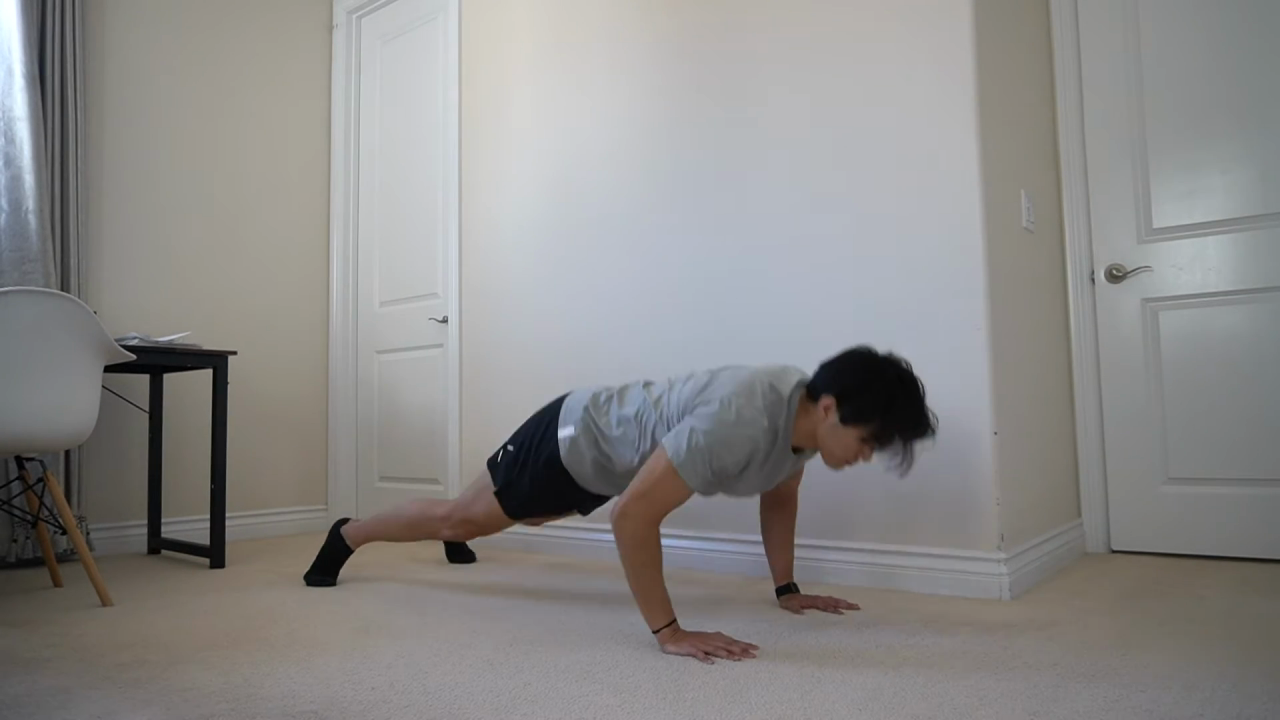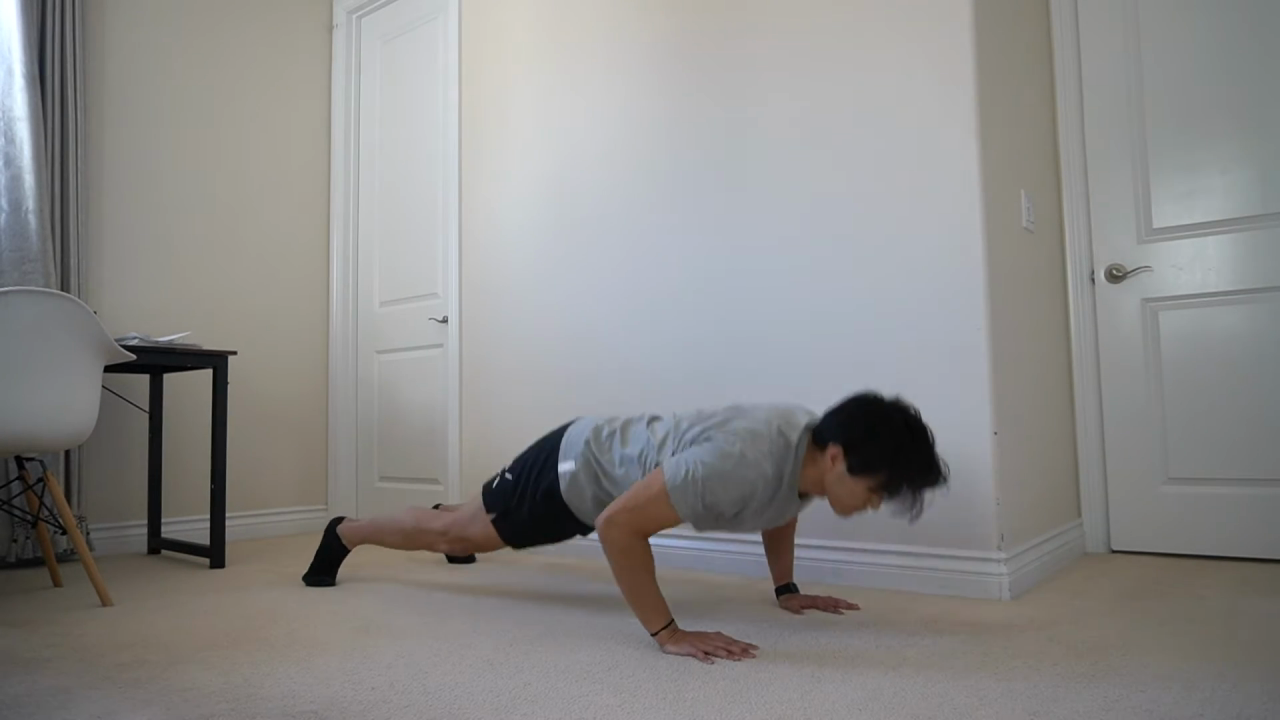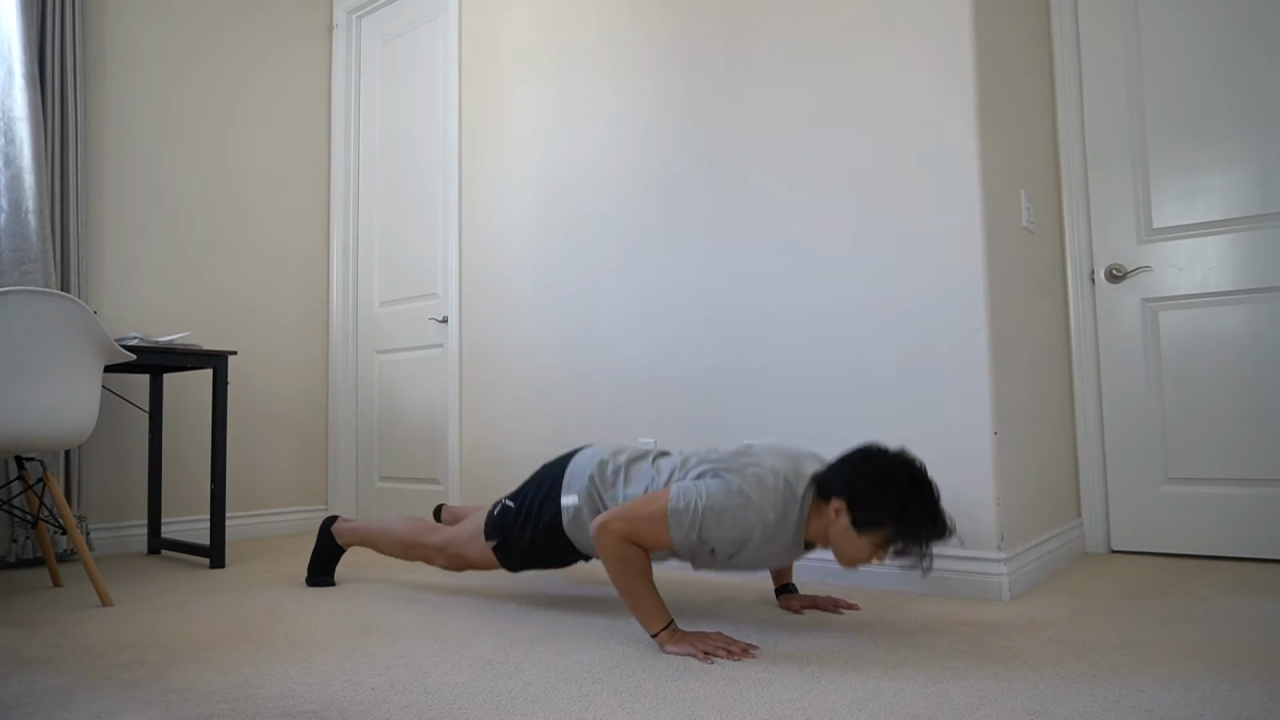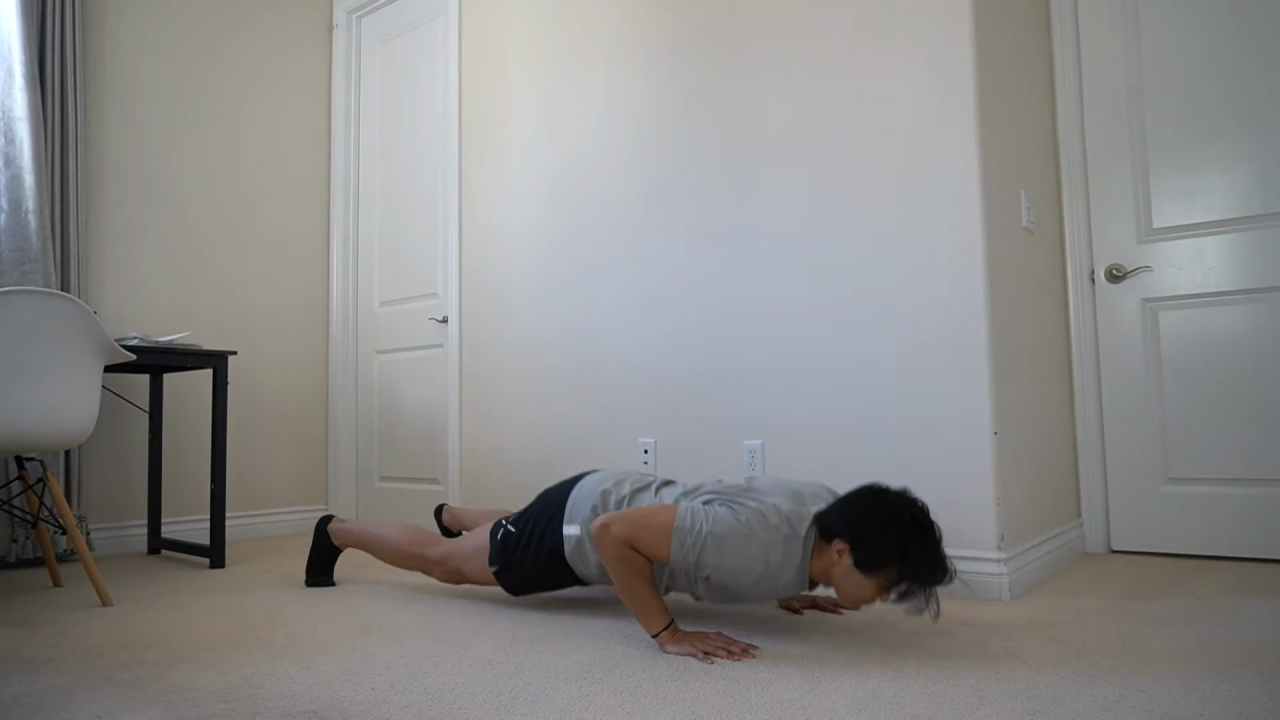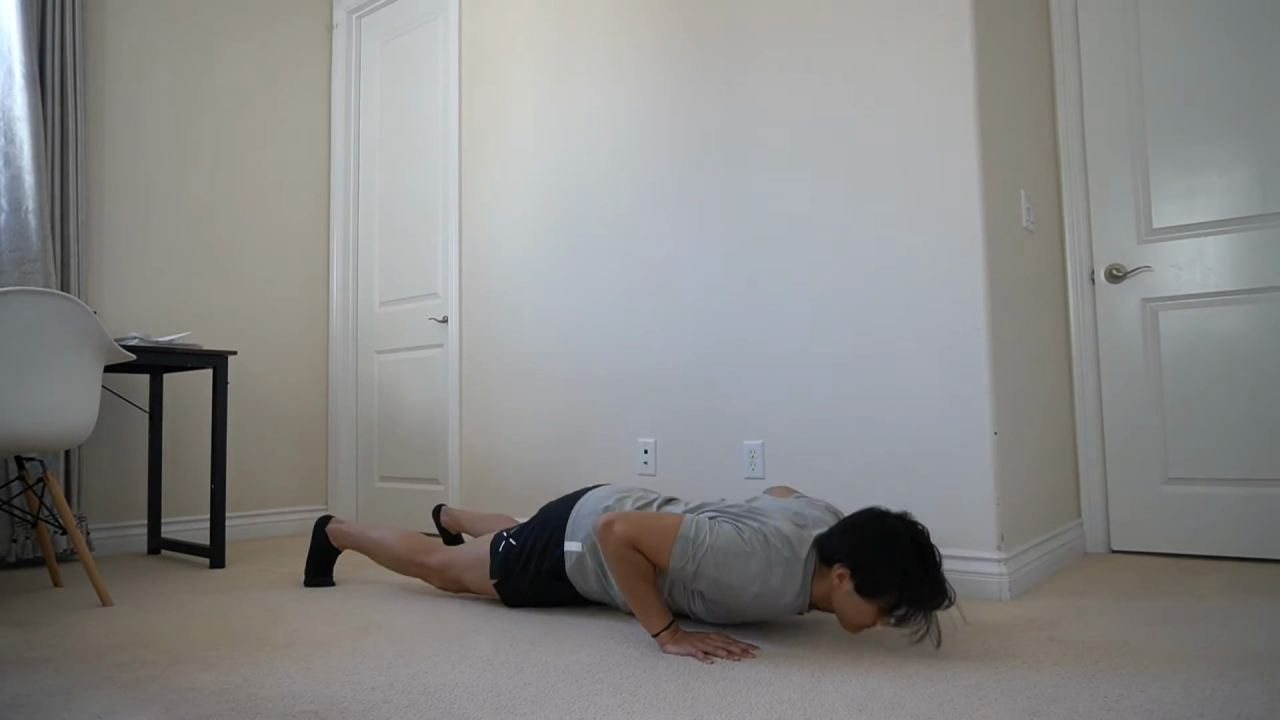
dt=0.1s
person 1, frame 1
left shoulder: (806, 409)
right shoulder: (743, 422)
left elbow: (777, 484)
right elbow: (630, 517)
left wrist: (786, 586)
right wrist: (666, 630)
left hip: (610, 446)
right hip: (576, 437)
left knee: (528, 516)
right knee: (463, 516)
left ankle: (455, 524)
right ankle: (347, 534)
person 1, frame 2
left shoulder: (812, 445)
right shoulder: (746, 462)
left elbow: (778, 506)
right elbow: (618, 527)
left wrist: (787, 589)
right wrist: (667, 632)
left hip: (609, 470)
right hip: (576, 468)
right knee: (457, 535)
left ankle: (447, 506)
right ankle: (344, 533)
person 1, frame 3
left shoulder: (820, 479)
right shoulder: (752, 514)
right elbow: (611, 531)
left wrist: (787, 588)
right wrist: (666, 631)
left hip: (610, 482)
right hip: (579, 497)
right knee: (446, 550)
left ankle: (455, 510)
right ankle: (341, 530)
person 1, frame 4
left shoulder: (822, 510)
right shoulder: (756, 545)
right elbow: (613, 536)
left wrist: (789, 598)
right wrist: (668, 633)
left hip: (611, 500)
right hip: (581, 527)
left knee: (498, 532)
right knee: (445, 562)
left ankle: (454, 516)
right ankle: (338, 532)
person 1, frame 5
left shoulder: (827, 524)
right shoulder: (758, 569)
left elbow: (778, 491)
right elbow: (615, 532)
left wrist: (797, 601)
right wrist: (669, 631)
left hip: (611, 511)
right hip: (583, 541)
left knee: (516, 534)
right knee: (442, 568)
left ankle: (452, 516)
right ankle: (336, 531)
